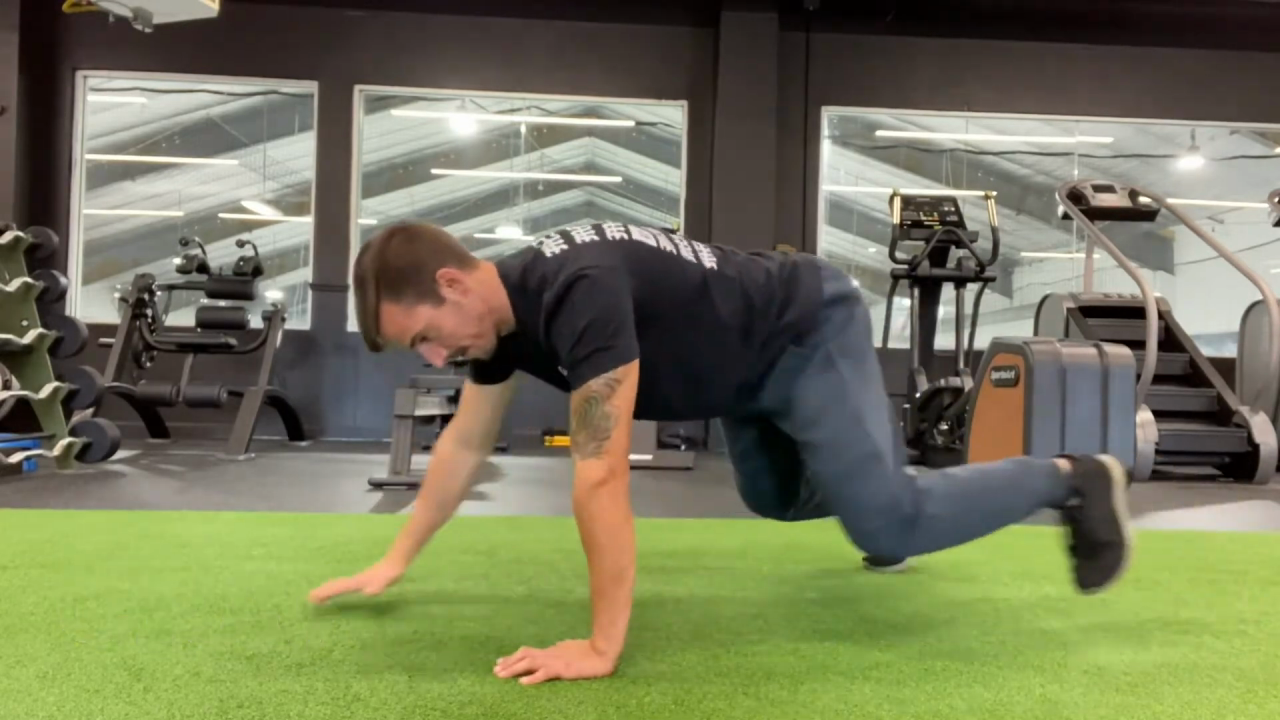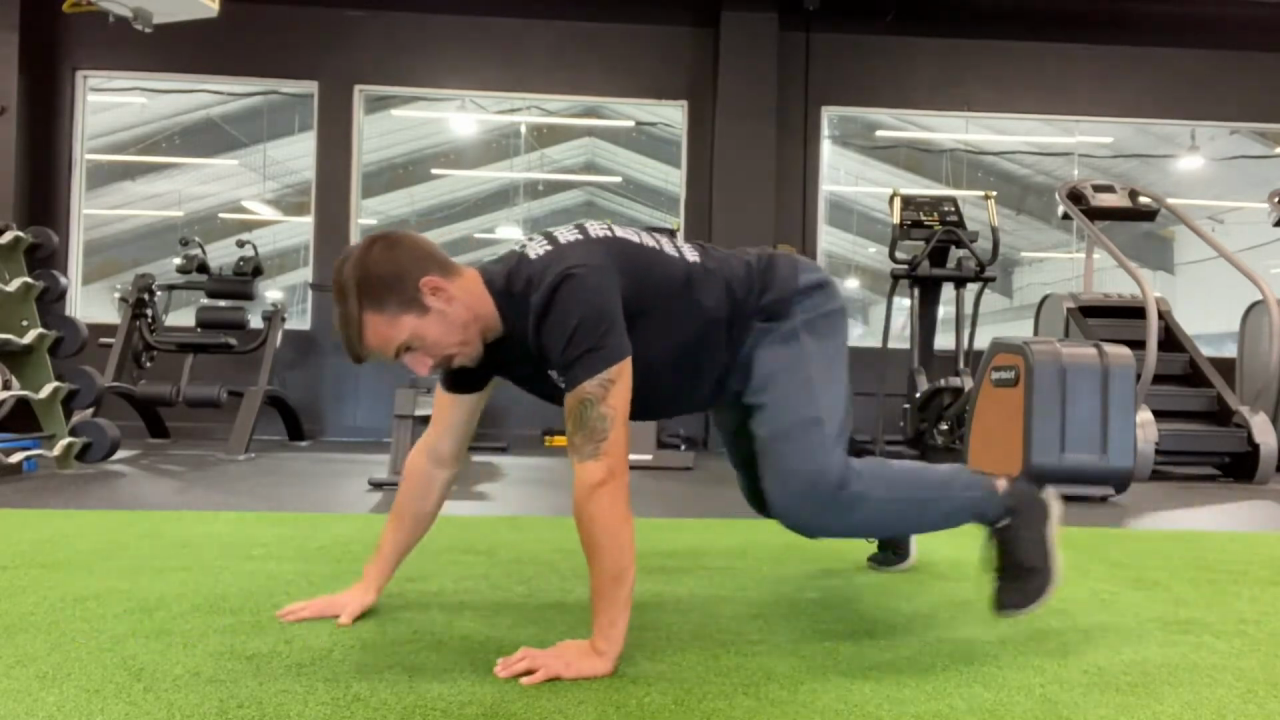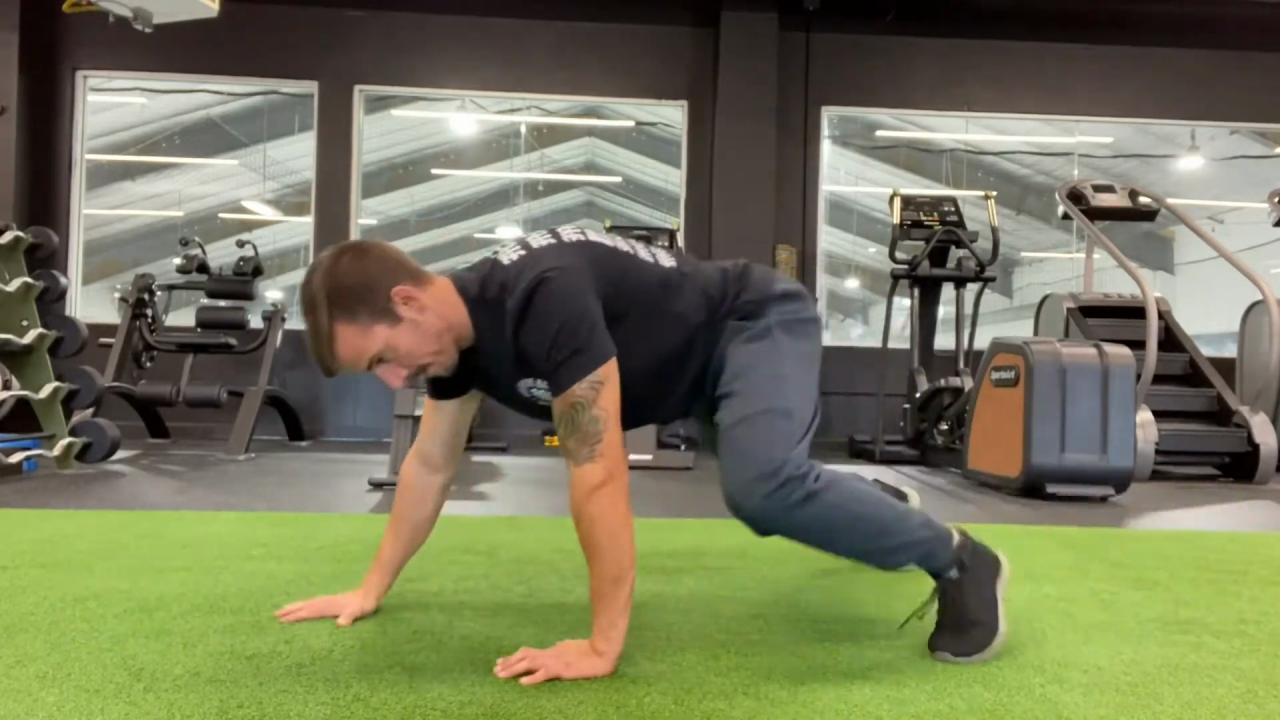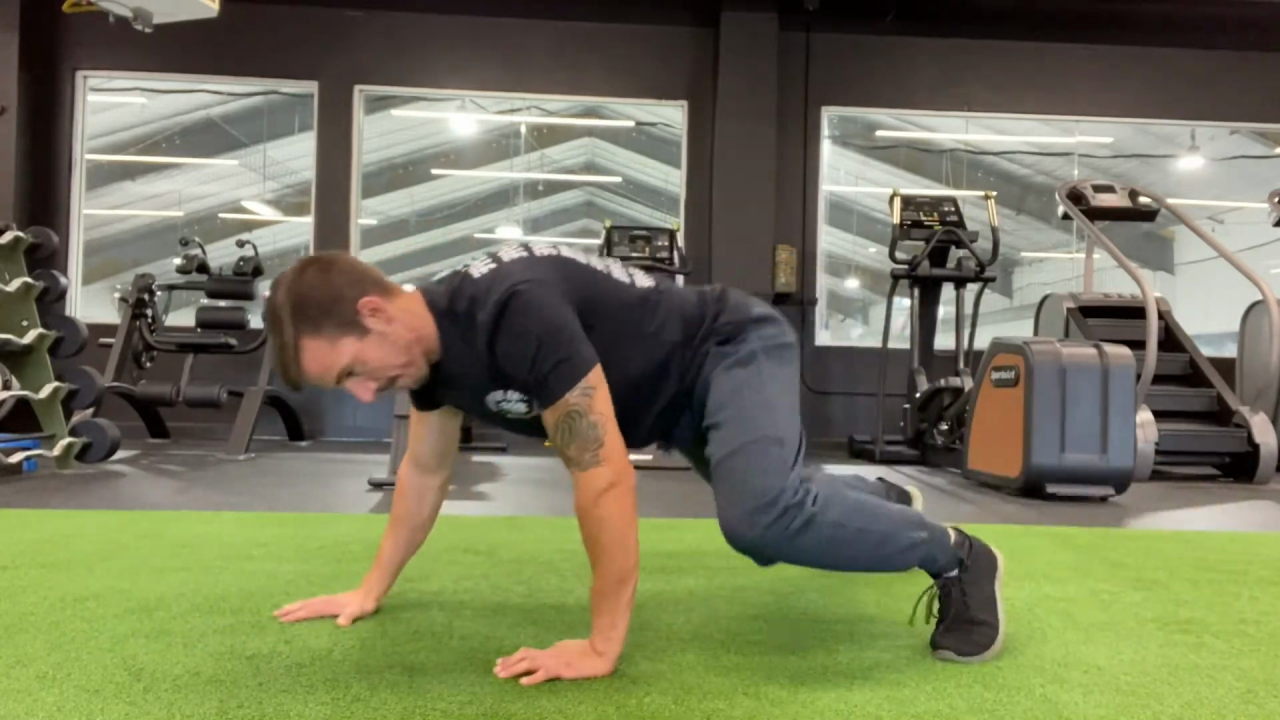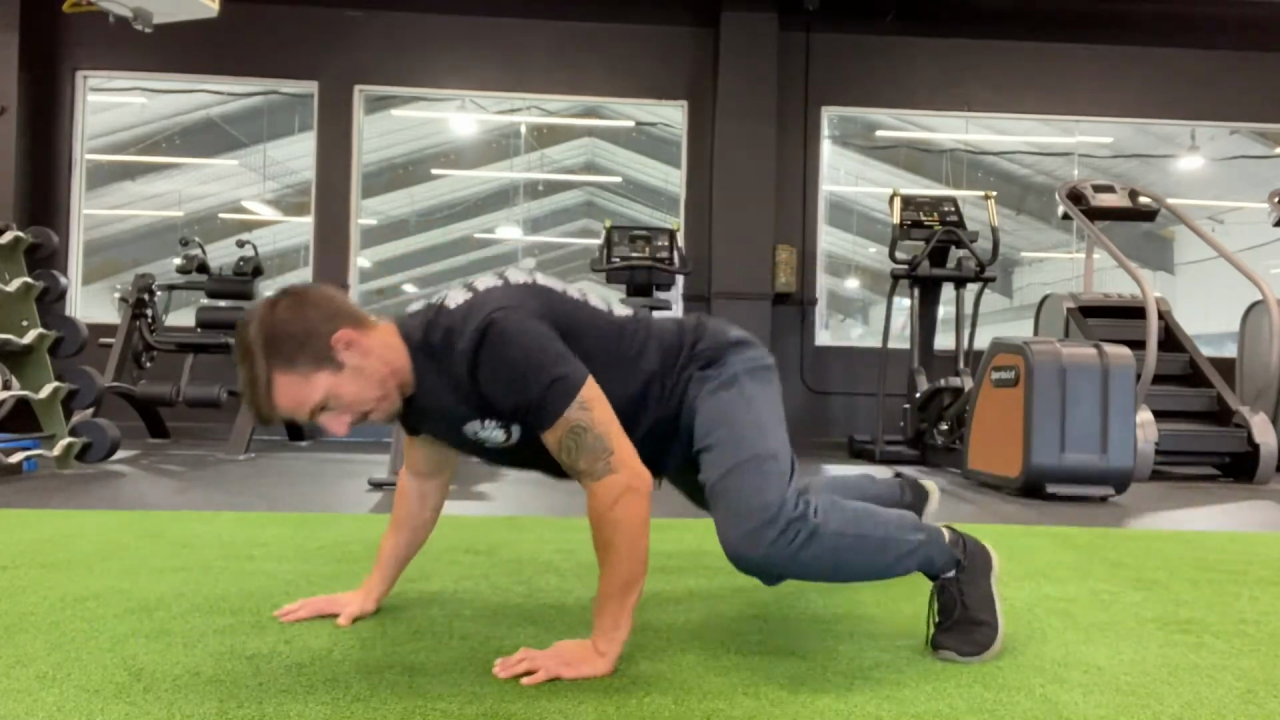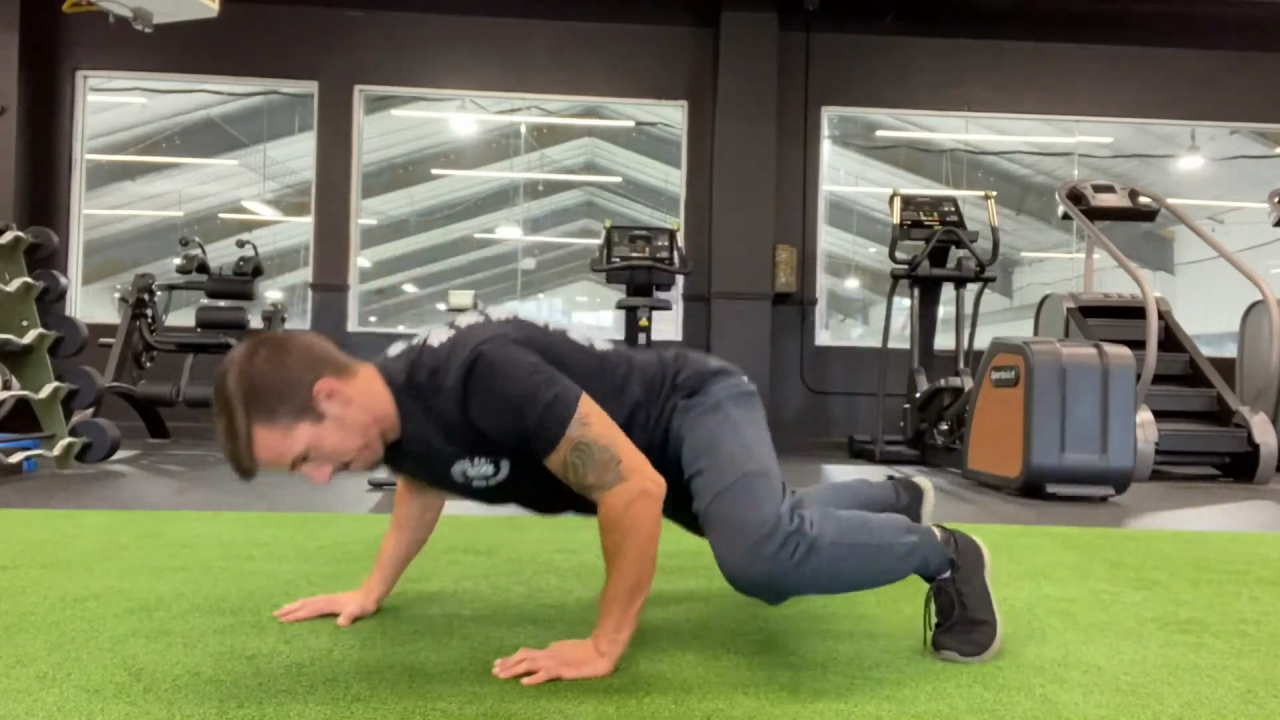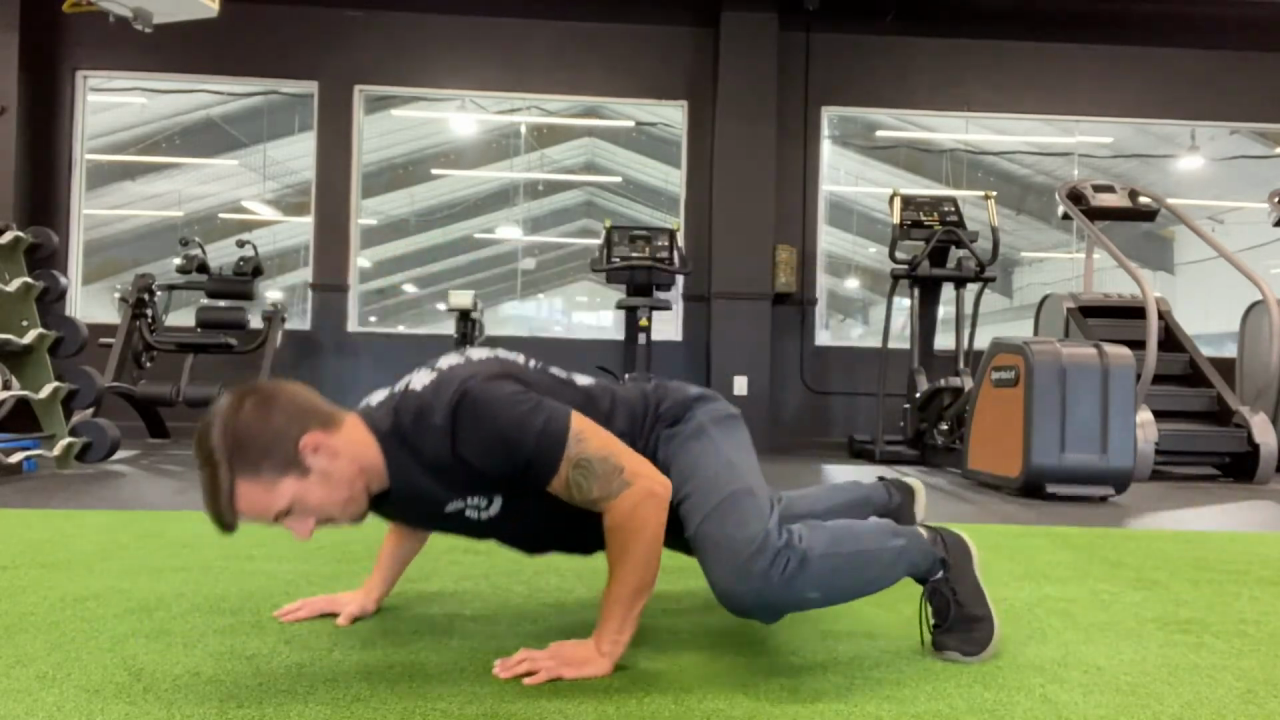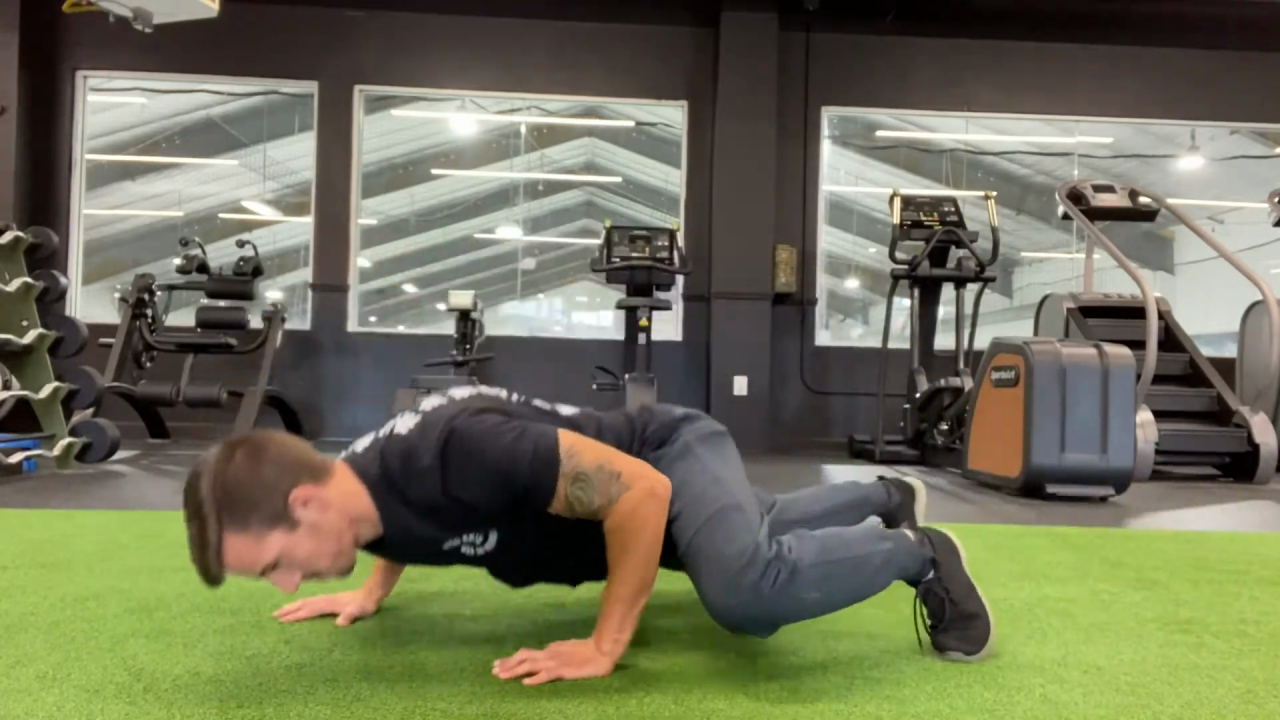
dt=0.1s
person 1, frame 1
left shoulder: (575, 292)
right shoulder: (500, 310)
left elbow: (600, 474)
right elbow: (463, 444)
left wrist: (605, 644)
right wrist: (394, 563)
left hip: (806, 328)
right hip: (748, 360)
left knee: (884, 519)
right knee: (775, 497)
left ankle: (1070, 484)
right ankle: (951, 502)
person 1, frame 2
left shoulder: (566, 293)
right shoulder: (473, 319)
left elbow: (599, 476)
right elbow: (436, 455)
left wrist: (604, 646)
right wrist: (369, 584)
left hip: (788, 312)
right hip: (722, 350)
left knee: (812, 490)
right knee: (777, 494)
left ankle: (1003, 504)
right ankle: (899, 507)
person 1, frame 3
left shoulder: (542, 298)
right shoulder: (453, 326)
left elbow: (596, 477)
right elbow: (431, 465)
left wrist: (602, 646)
right wrist: (371, 589)
left hip: (758, 321)
right hip: (696, 359)
left knee: (765, 486)
right knee: (768, 478)
left ankle: (953, 556)
right ankle: (881, 506)
person 1, frame 4
left shoulder: (513, 311)
right shoulder: (426, 339)
left elbow: (603, 481)
right elbow: (425, 470)
left wrist: (602, 646)
right wrist: (370, 590)
left hip: (737, 348)
right hip: (683, 388)
left knee: (760, 516)
right knee: (767, 503)
left ankle: (951, 556)
right ankle: (887, 501)
person 1, frame 5
left shoulder: (489, 341)
right shoulder: (409, 373)
left elbow: (619, 486)
right elbow: (427, 471)
left wrist: (601, 644)
right wrist: (373, 586)
left hip: (714, 375)
right hip: (665, 411)
left knee: (766, 535)
right knee: (772, 517)
left ankle: (949, 556)
right ankle: (899, 498)
person 1, frame 6
left shoulder: (479, 375)
right shoulder: (391, 412)
left elbow: (633, 491)
right elbow: (422, 487)
left wrist: (603, 646)
right wrist: (370, 590)
left hip: (697, 403)
right hip: (659, 441)
left knee: (762, 554)
right knee: (765, 531)
left ankle: (941, 555)
right ankle: (897, 499)
person 1, frame 7
left shoulder: (466, 419)
right shoulder: (371, 447)
left elbow: (640, 491)
left wrist: (604, 644)
right wrist: (376, 584)
left hip: (683, 433)
right hip: (643, 472)
left knee: (756, 573)
right knee: (758, 526)
left ankle: (927, 554)
right ankle: (889, 496)
person 1, frame 8
left shoulder: (455, 453)
right shoulder: (363, 488)
left elbow: (640, 493)
left wrist: (603, 647)
right wrist: (370, 590)
left hip: (671, 454)
right hip: (634, 498)
left knee: (745, 587)
right knee: (760, 531)
left ankle: (918, 555)
right ankle: (887, 496)
